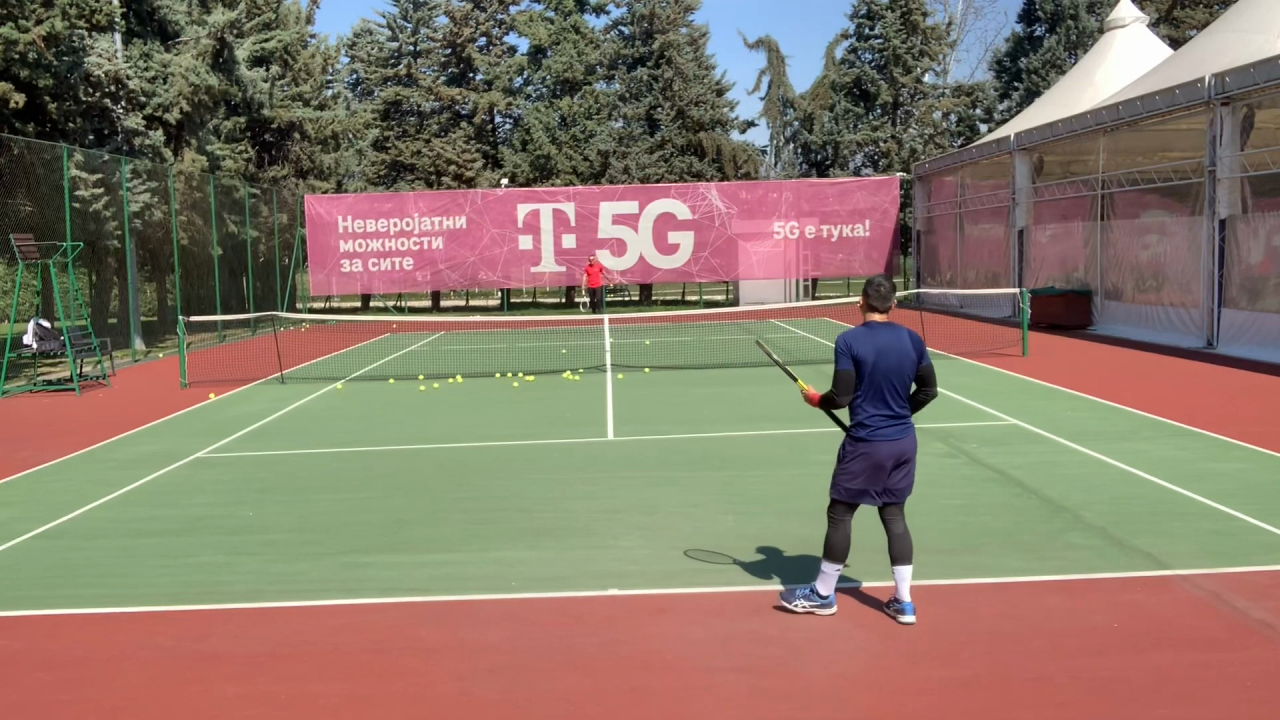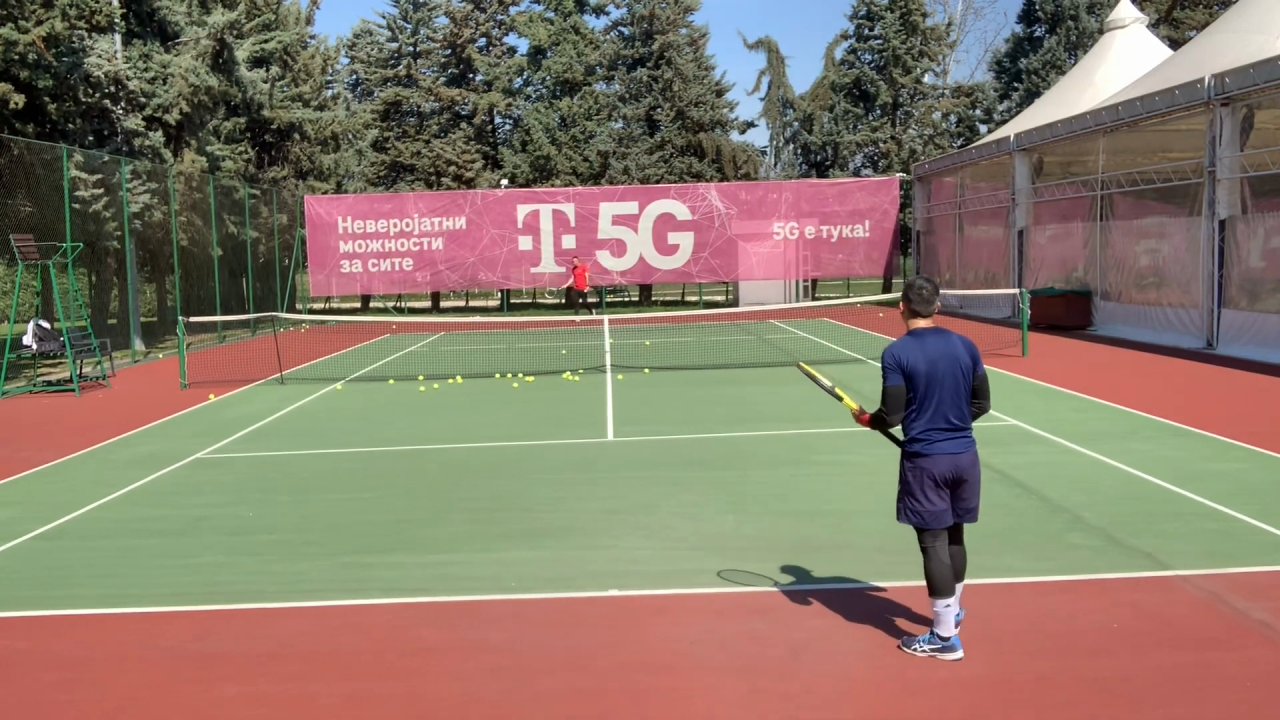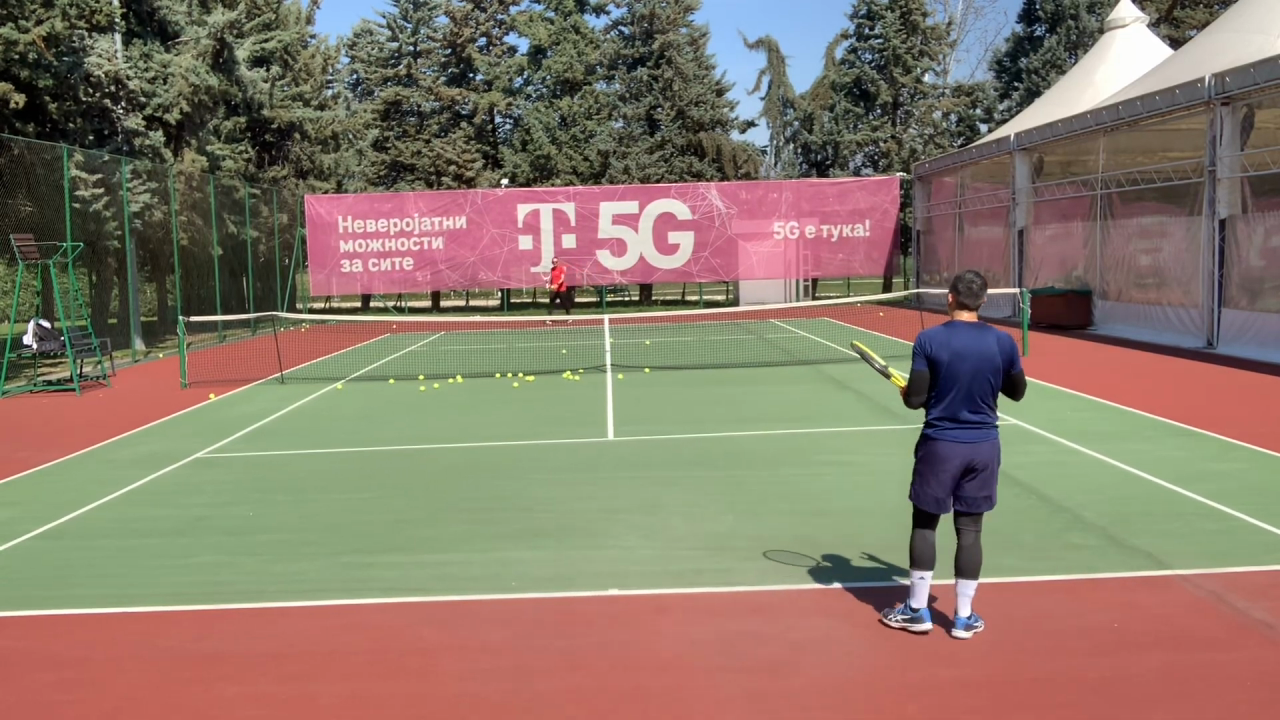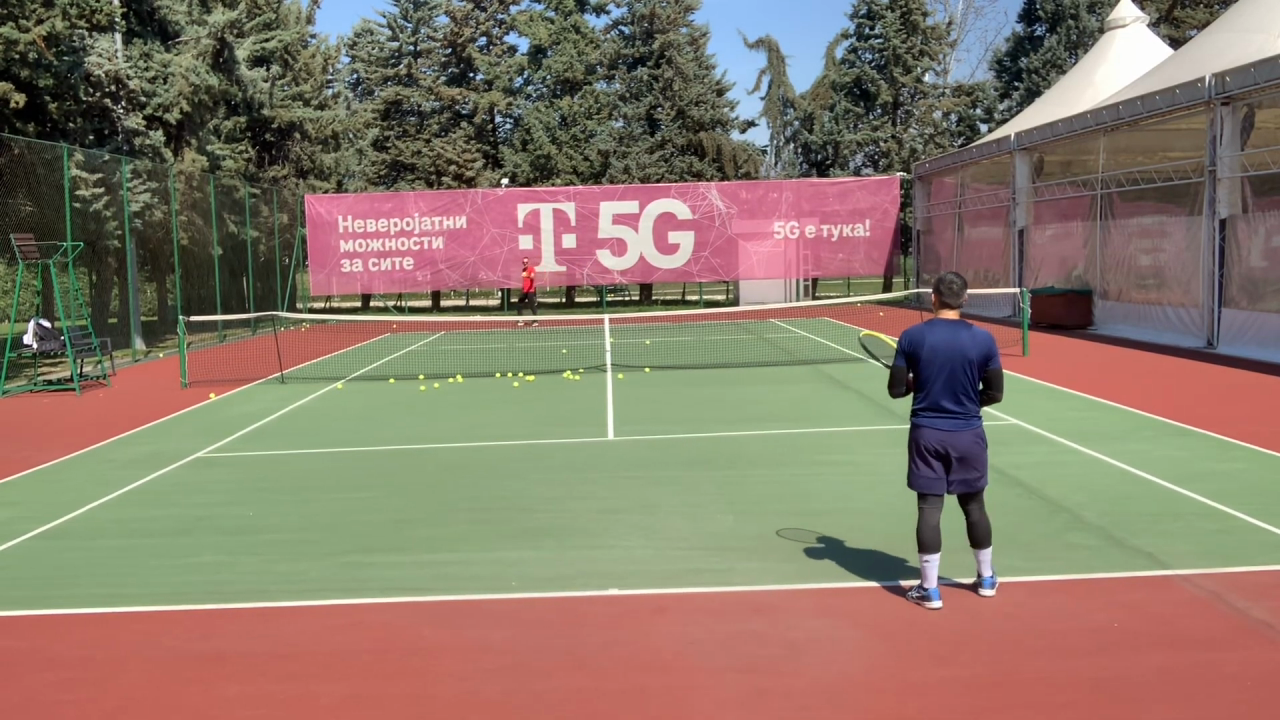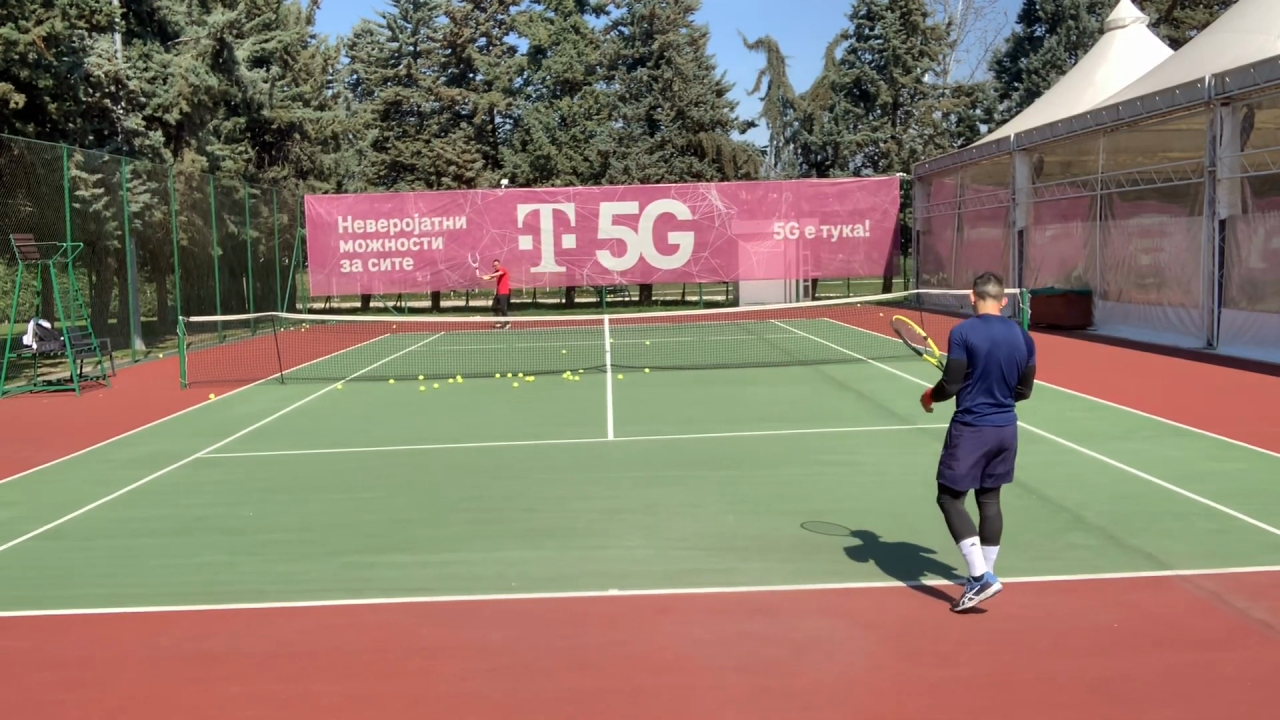
dt=1s
person 1, frame 1
left shoulder: (849, 341)
right shoulder: (913, 340)
left elbow: (840, 398)
right elbow: (927, 391)
left wrist: (814, 398)
left hip: (866, 444)
right hip: (904, 441)
left knee: (840, 514)
right knee: (894, 517)
left ankle: (822, 593)
right ankle: (903, 602)
person 1, frame 2
left shoulder: (897, 353)
right shoulder: (966, 346)
left elbow: (891, 417)
right elbow: (981, 405)
left wrist: (865, 418)
left hip: (925, 460)
right hip: (964, 455)
left knee: (934, 543)
right knee: (954, 538)
left ankle: (945, 637)
right ankle: (951, 616)
person 1, frame 3
left shoulder: (929, 340)
right shoulder: (1003, 342)
left elbow: (914, 399)
right elbow: (1017, 392)
left wrist: (905, 391)
left hip: (939, 445)
right hip: (983, 447)
left knee: (924, 524)
right knee: (970, 530)
left ankle: (918, 611)
right ankle: (963, 617)
person 1, frame 4
left shoulder: (912, 337)
right shoulder: (983, 339)
left elbow: (896, 389)
right elbow: (994, 394)
left hip: (926, 434)
right hip: (968, 435)
left knee: (929, 509)
right knee: (974, 506)
left ankle: (929, 589)
right ankle: (986, 579)
person 1, frame 5
left shoulder: (963, 332)
right shoulder: (1023, 337)
left elbow: (950, 386)
right elbow: (1024, 389)
left wrist: (929, 395)
left hip: (970, 429)
right hip: (1005, 429)
left knee: (950, 499)
right knee: (989, 499)
left ankle: (981, 576)
right ankle: (984, 571)
